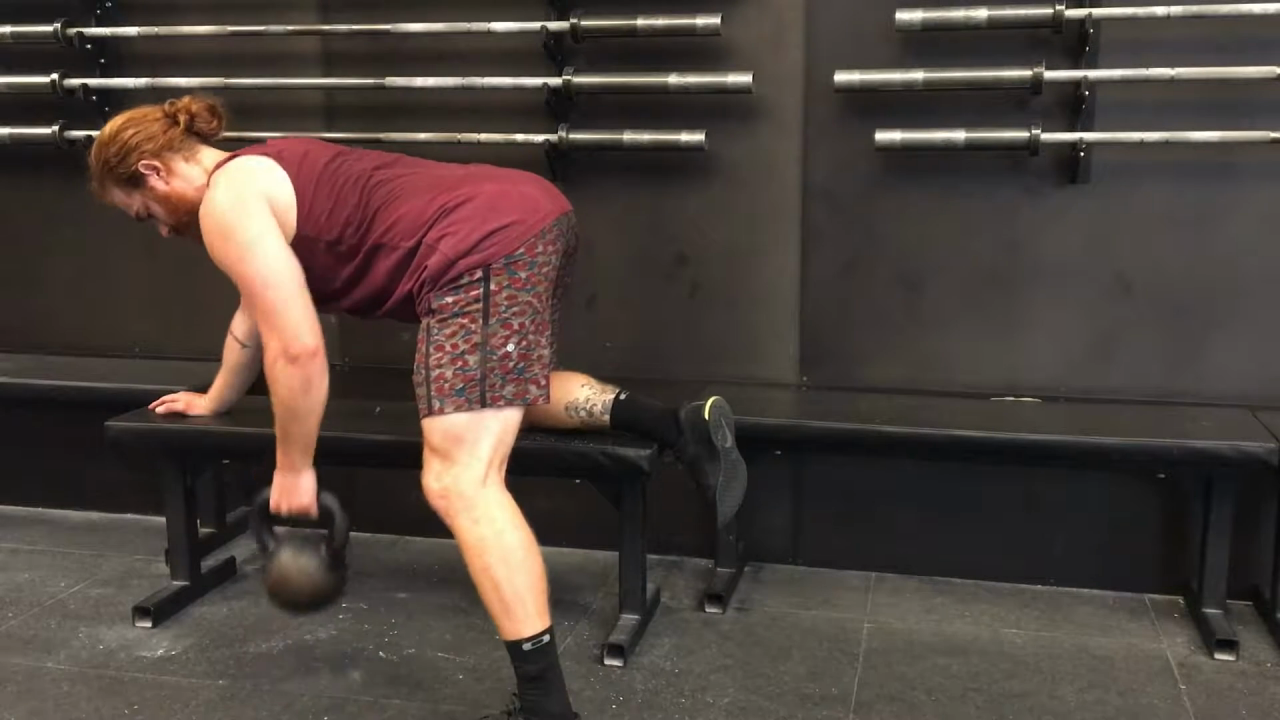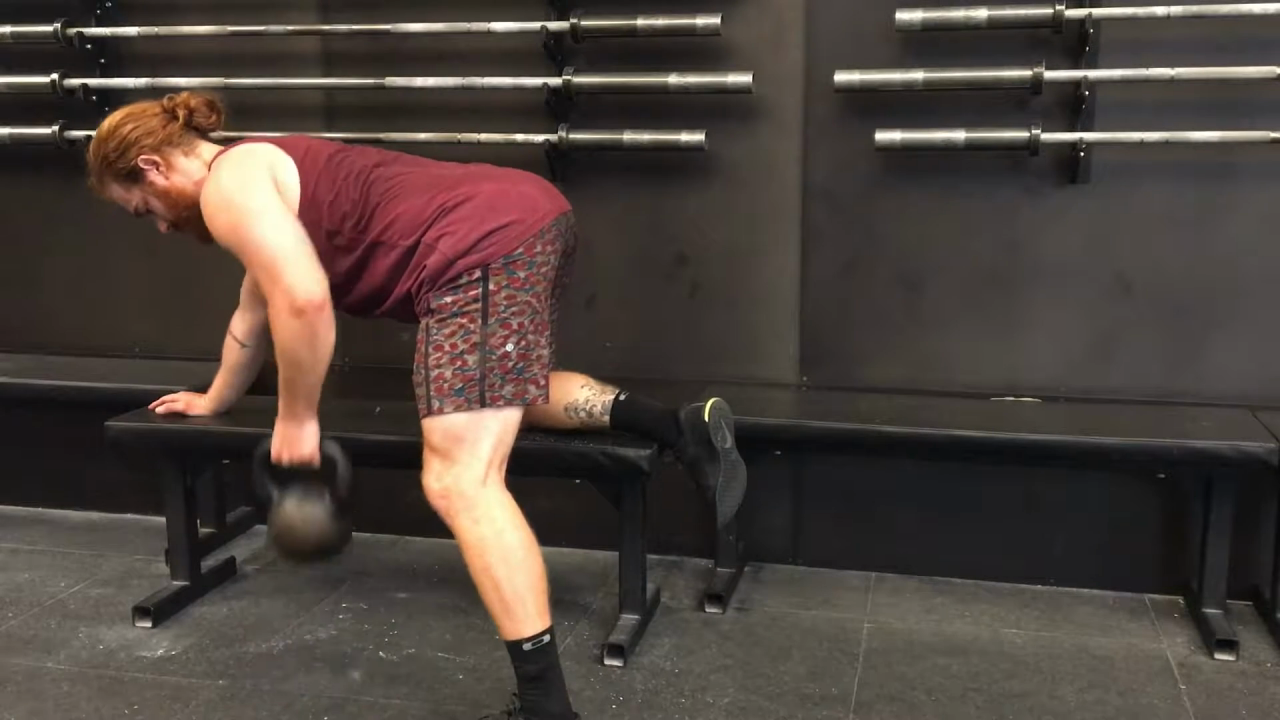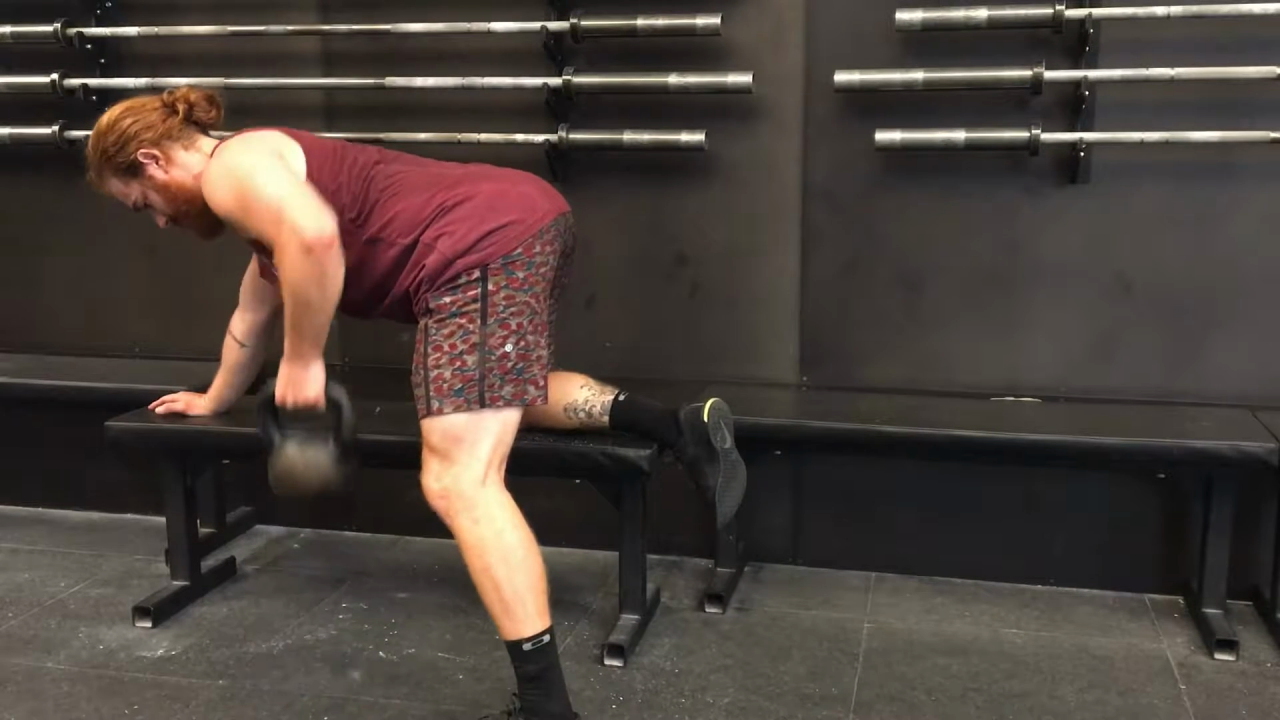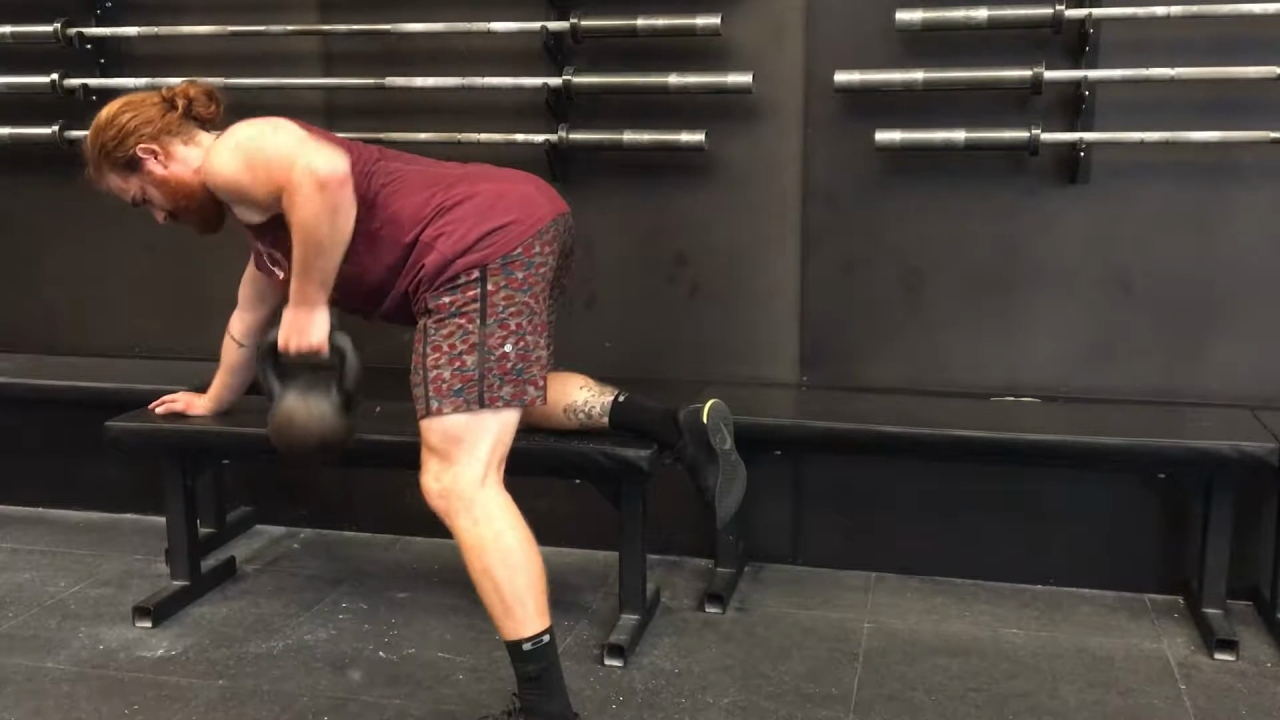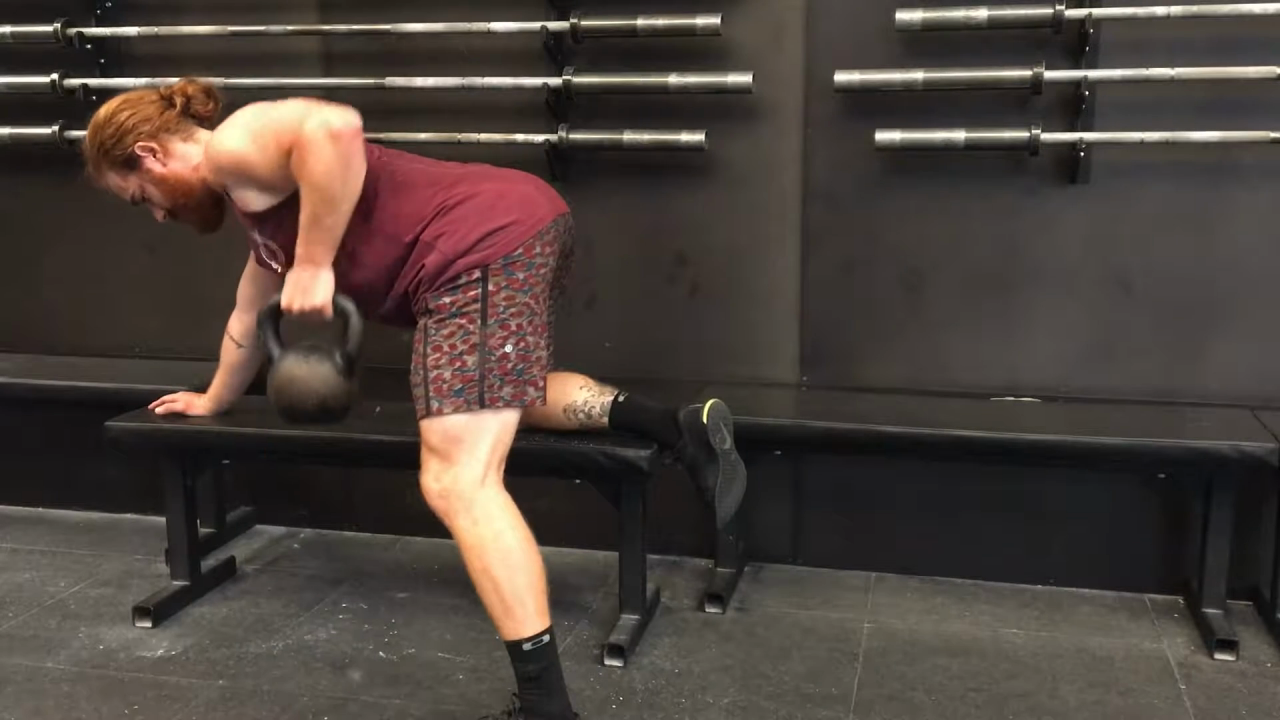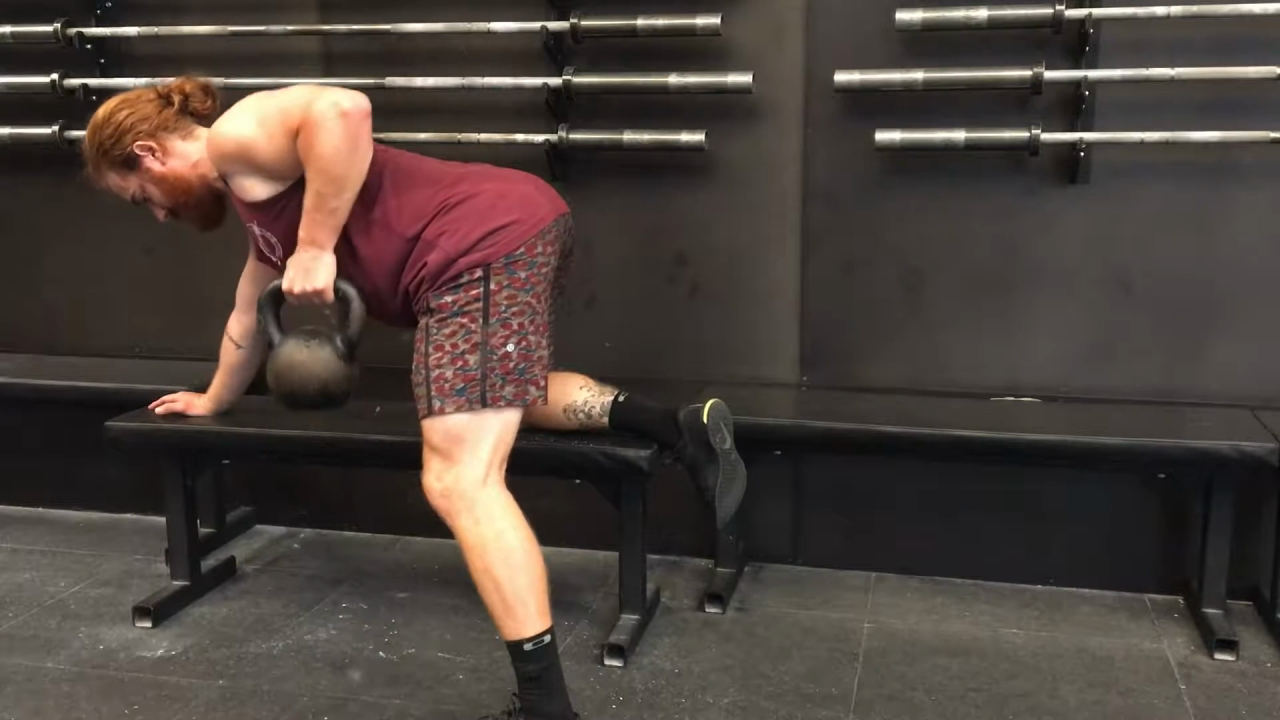
dt=0.1s
person 1, frame 1
left shoulder: (227, 202)
right shoulder: (263, 173)
left elbow: (297, 349)
right elbow: (259, 314)
left wrist: (293, 470)
right wrist: (214, 399)
left hip: (485, 249)
right hip: (529, 211)
left knee: (460, 485)
right knee: (500, 392)
right ankle: (683, 426)
person 1, frame 2
left shoulder: (227, 185)
right shoulder: (264, 174)
left elbow: (305, 302)
right elbow: (255, 312)
left wrist: (297, 419)
right wrist: (214, 398)
left hip: (483, 246)
right hip: (527, 213)
left knee: (460, 484)
right knee: (497, 393)
right ankle: (684, 427)
person 1, frame 3
left shoulder: (230, 171)
right shoulder: (263, 167)
left elbow: (316, 236)
right elbow: (256, 311)
left wrist: (302, 362)
right wrist: (214, 399)
left hip: (483, 247)
right hip: (526, 214)
left knee: (460, 485)
right knee: (498, 393)
right ankle: (682, 427)
person 1, frame 4
left shoulder: (234, 155)
right shoulder: (259, 186)
left elbow: (325, 176)
right elbow: (253, 313)
left wrist: (310, 306)
right wrist: (214, 399)
left hip: (481, 246)
right hip: (523, 216)
left knee: (459, 485)
right knee: (497, 393)
right ankle: (681, 428)
person 1, frame 5
left shoulder: (236, 144)
right shoulder: (259, 183)
left elbow: (336, 128)
right elbow: (251, 314)
left wrist: (313, 269)
right wrist: (214, 399)
left hip: (482, 247)
right hip: (522, 217)
left knee: (459, 485)
right knee: (498, 392)
right ankle: (681, 428)
person 1, frame 6
left shoulder: (237, 138)
right shoulder: (258, 193)
left elbow: (343, 110)
right elbow: (250, 311)
left wrist: (315, 246)
right wrist: (214, 398)
left hip: (483, 244)
right hip: (521, 218)
left knee: (460, 484)
right knee: (498, 393)
right ankle: (681, 428)
